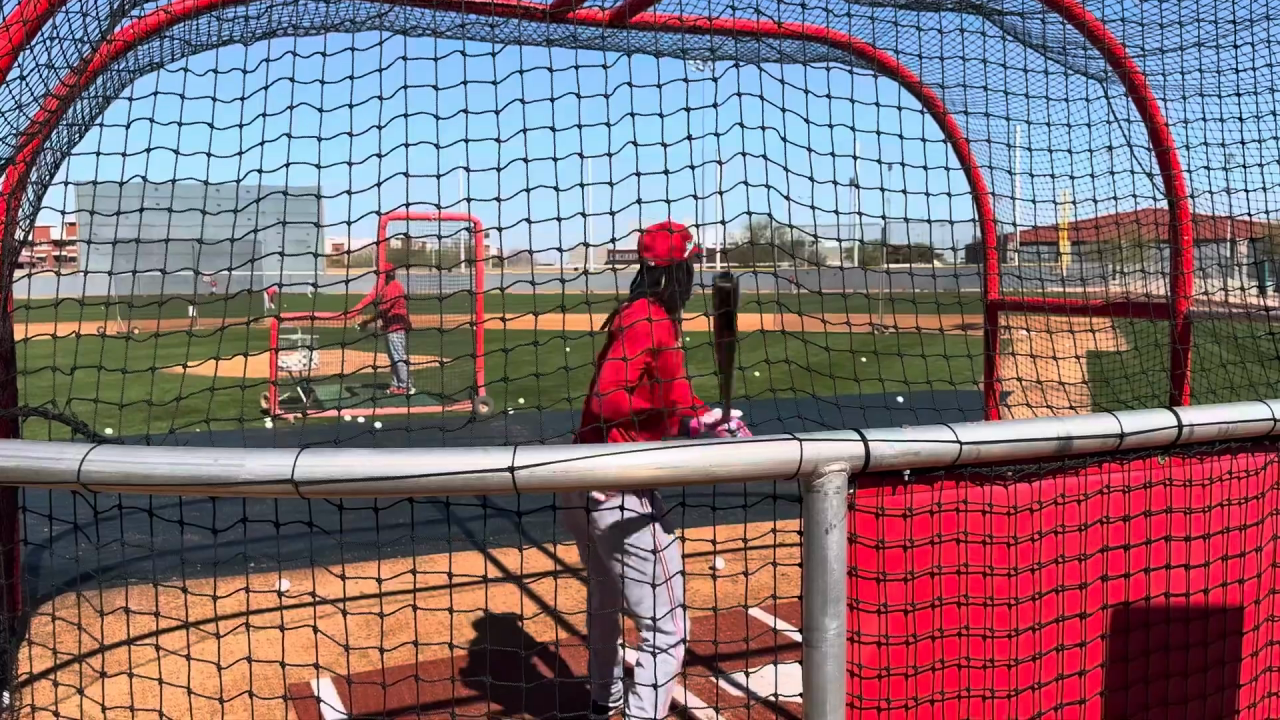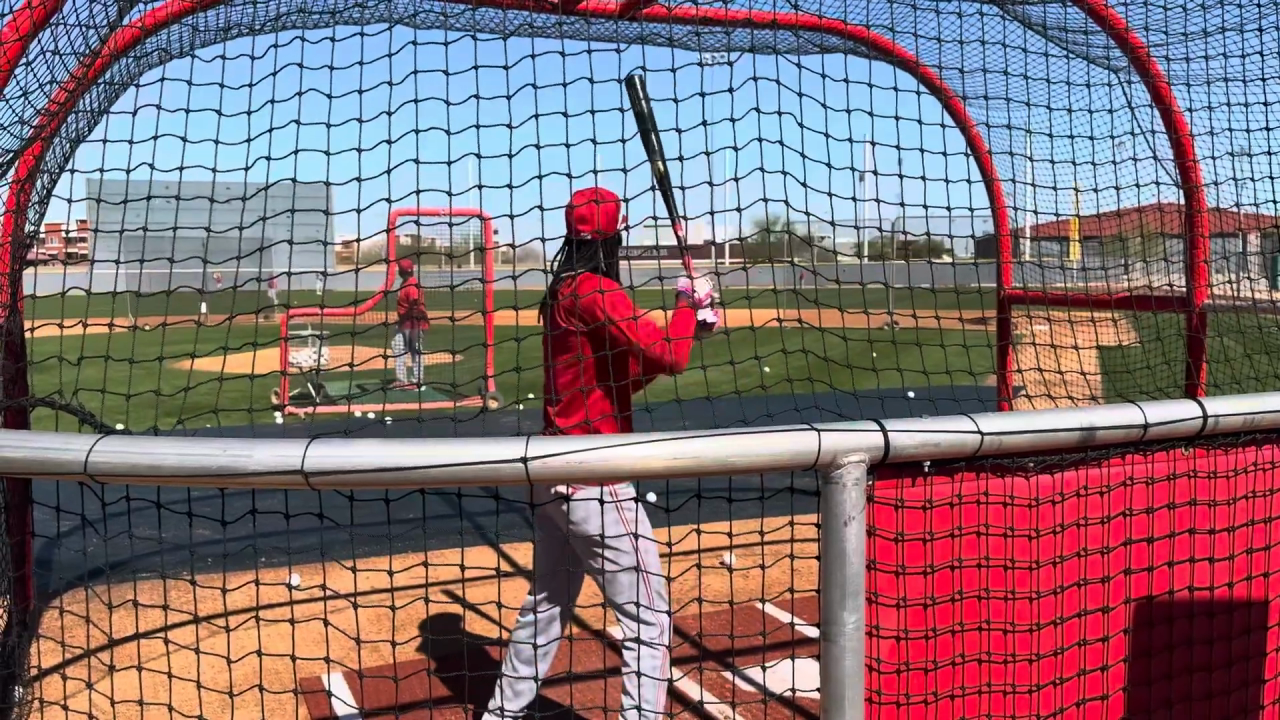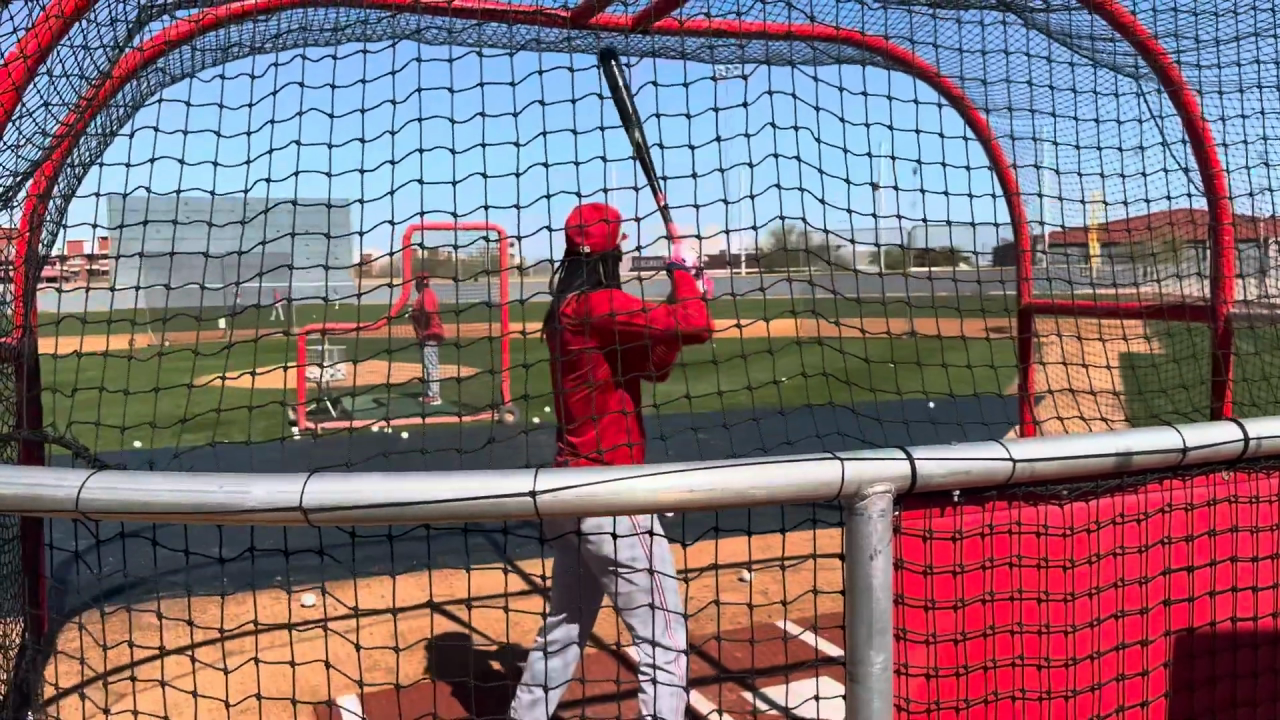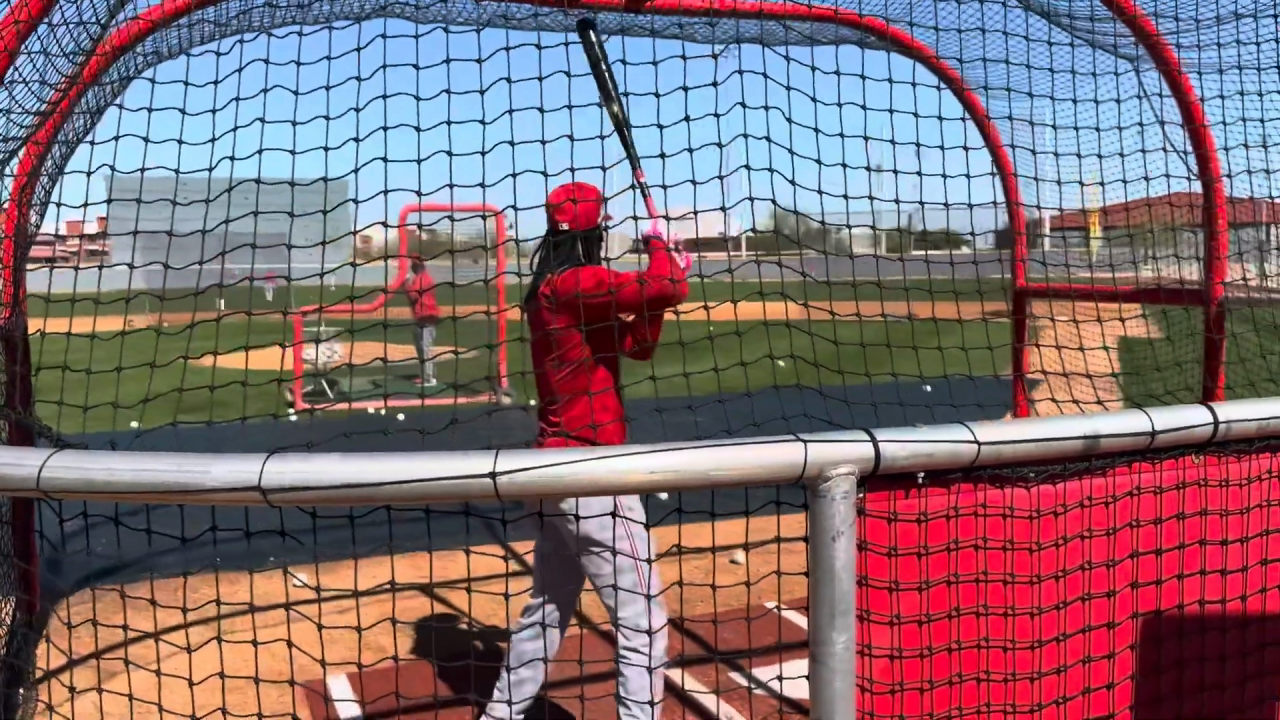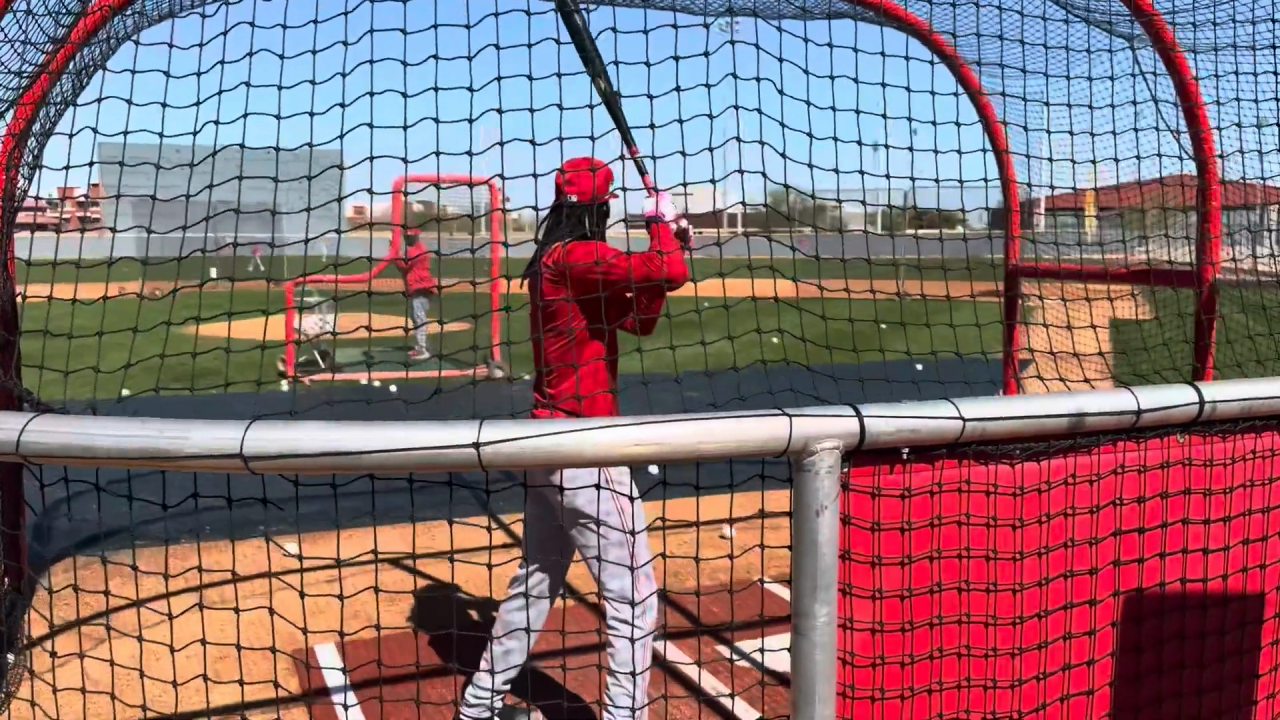
dt=1s
person 1, frame 1
left shoulder: (635, 315)
right shoulder: (648, 318)
left elbow: (677, 401)
right elbow: (606, 400)
left wrist: (712, 421)
right wrist: (686, 423)
left hip: (582, 484)
right hip: (617, 489)
left knee: (606, 597)
right knee: (665, 626)
person 1, frame 2
left shoulder: (562, 293)
right shoulder: (597, 291)
left elbow: (631, 371)
right elbow: (666, 357)
left wrist: (690, 321)
right wrist: (689, 304)
right hip: (593, 481)
left knee: (545, 605)
right knee: (649, 619)
person 1, frame 3
left shoulder: (566, 310)
right shoulder: (600, 305)
left elbow: (654, 364)
right elbow: (696, 327)
left wrist: (679, 294)
right wrist: (681, 271)
left knee: (564, 629)
right knee: (665, 640)
person 1, frame 4
left shoulder: (549, 290)
right shoulder: (577, 283)
left elbow: (637, 343)
right elbow: (670, 289)
left wrist: (658, 271)
right wrist: (657, 242)
left knee: (546, 610)
right knee: (644, 624)
person 1, frame 5
left shoulder: (556, 261)
right shoulder: (577, 257)
left elbow: (640, 318)
right elbow: (672, 273)
left wrist: (664, 242)
right wrist: (660, 222)
left knee: (535, 581)
right knee: (634, 598)
